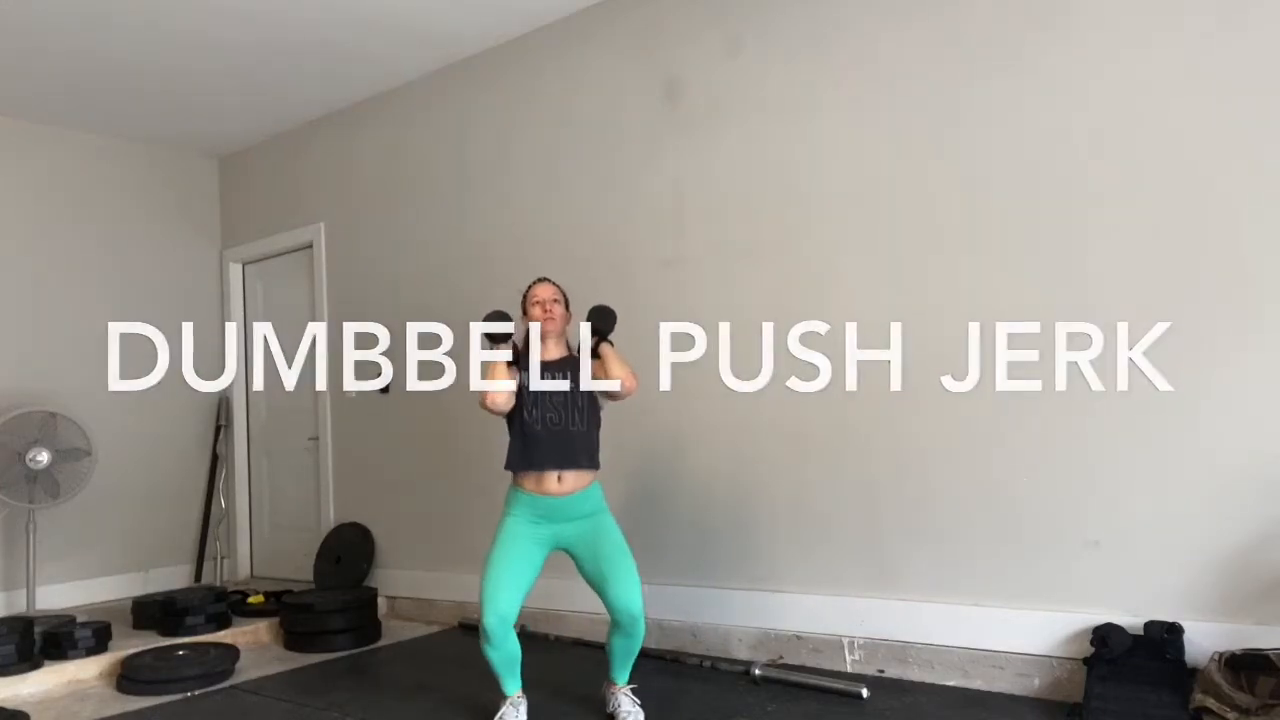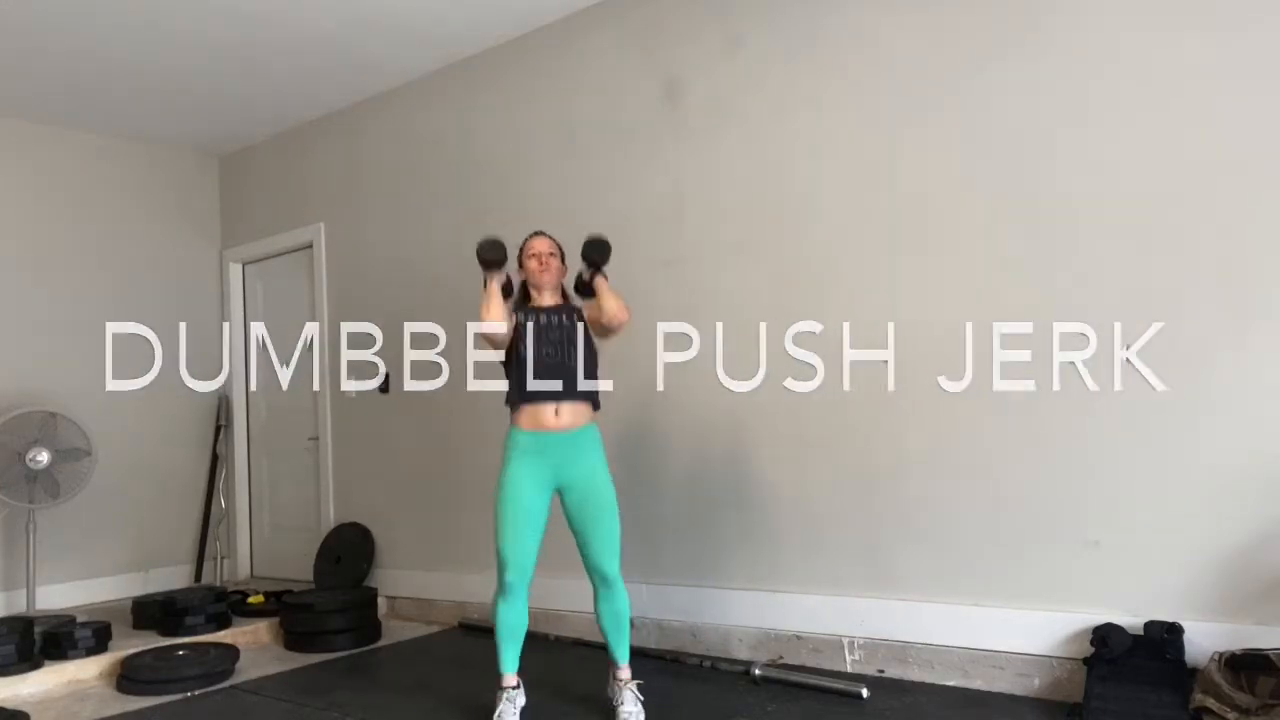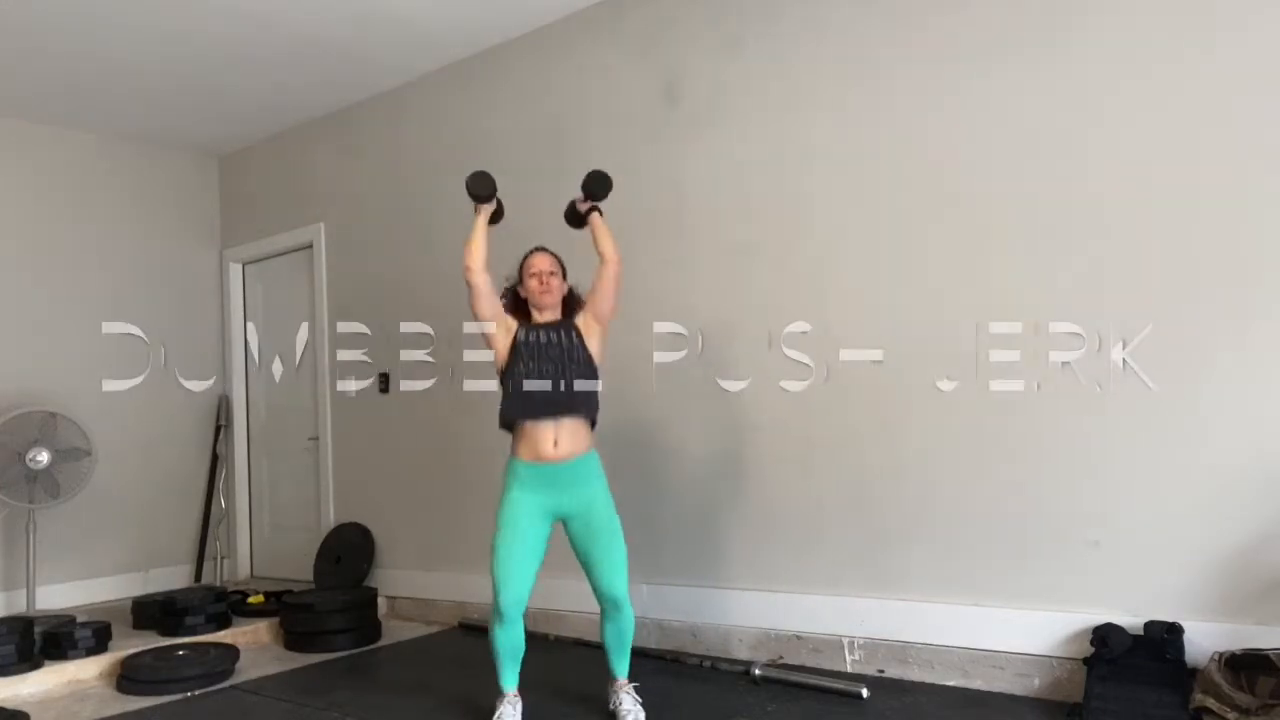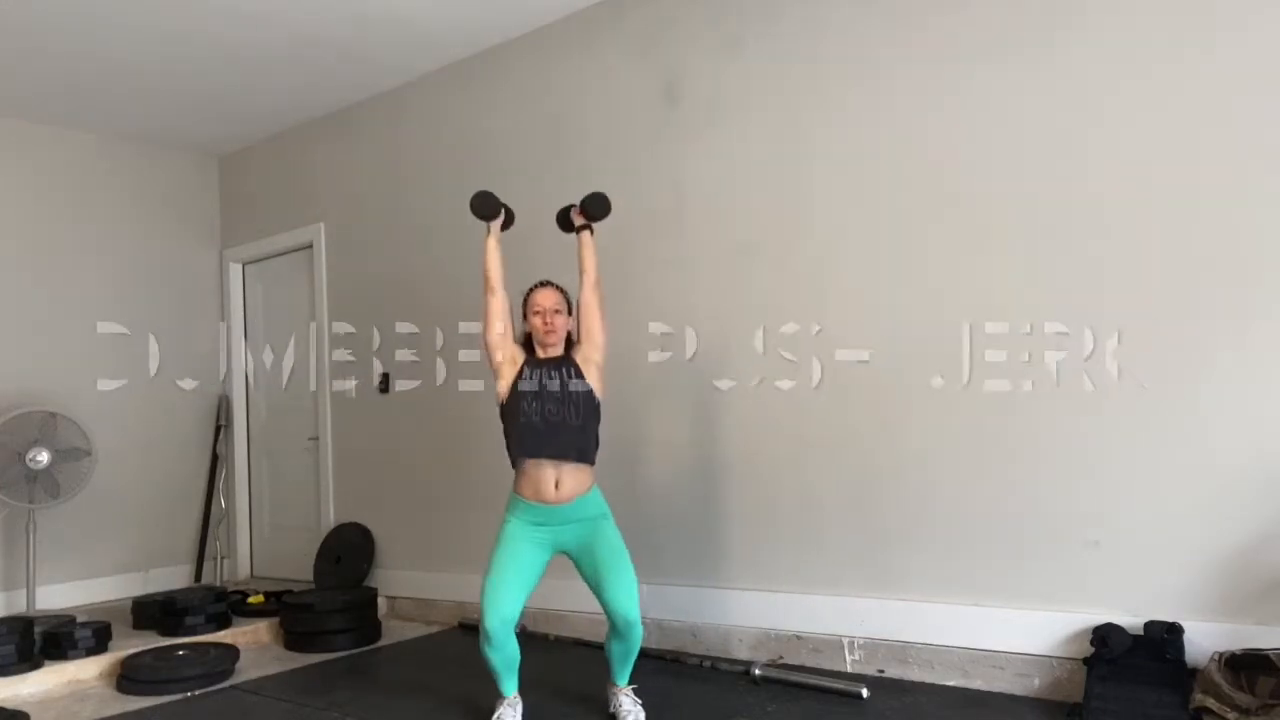
dt=0.2s
person 1, frame 1
left shoulder: (589, 369)
right shoulder: (513, 371)
left elbow: (626, 386)
right elbow: (495, 402)
left wrist: (604, 345)
right wrist: (502, 355)
left hip: (586, 510)
right hip: (527, 512)
left knee: (630, 609)
right knee: (494, 618)
person 1, frame 2
left shoulder: (583, 316)
right shoulder: (515, 321)
left elbow: (619, 318)
right elbow: (492, 325)
left wrist: (597, 282)
right wrist: (494, 284)
left hip: (583, 452)
right hip: (527, 454)
left knee: (606, 572)
right knee: (513, 578)
left ankle: (622, 678)
person 1, frame 3
left shoulder: (584, 328)
right shoulder: (508, 333)
left elbow: (611, 266)
right elbow: (475, 273)
left wrist: (593, 214)
right wrist: (483, 217)
left hip: (584, 479)
right hip: (526, 484)
left knee: (614, 594)
right knee: (508, 601)
person 1, frame 4
left shoulder: (585, 363)
right shoulder: (512, 366)
left elbow: (591, 286)
right elbow: (494, 292)
left wrist: (584, 229)
right wrist: (494, 230)
left hip: (587, 515)
right hip: (526, 520)
left knee: (627, 615)
right knee: (495, 622)
